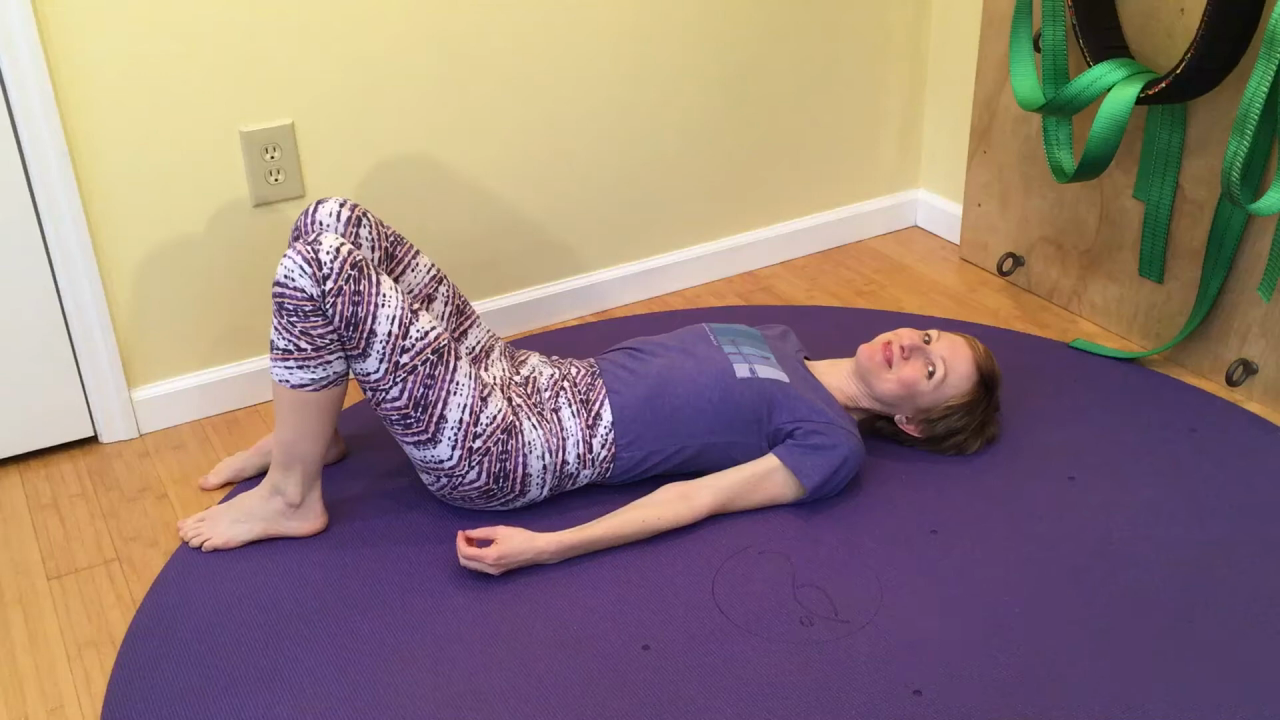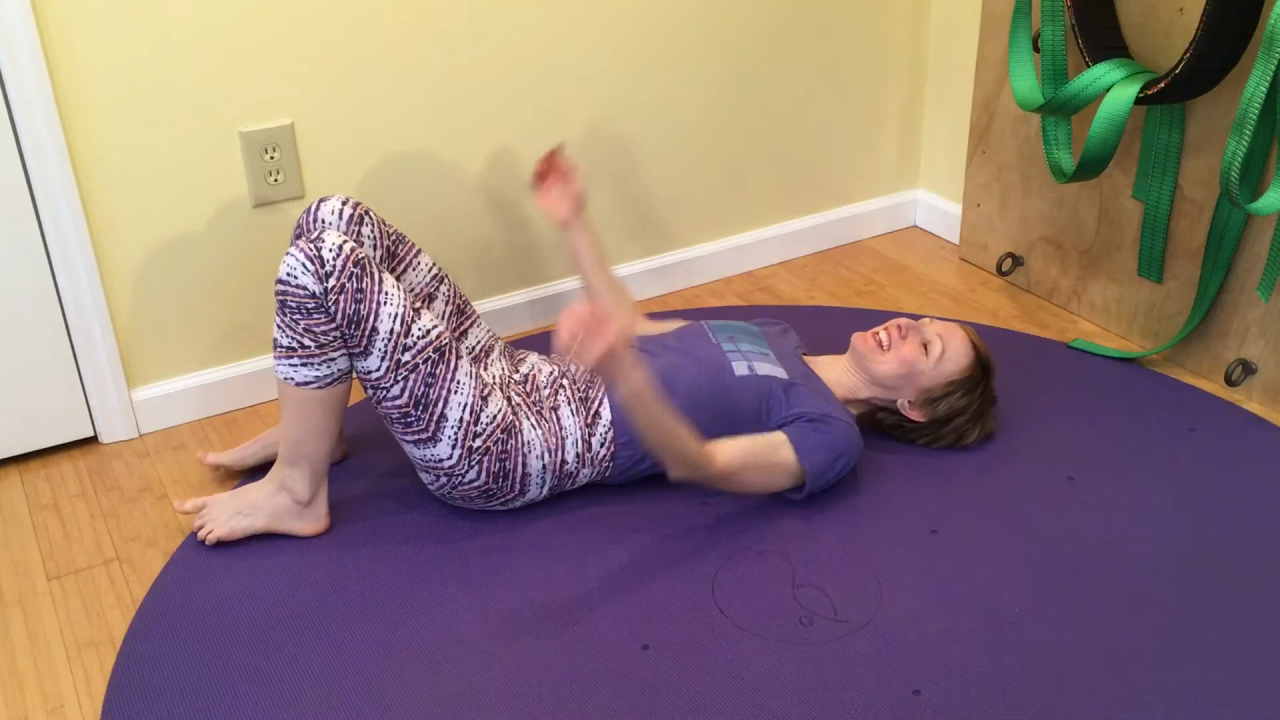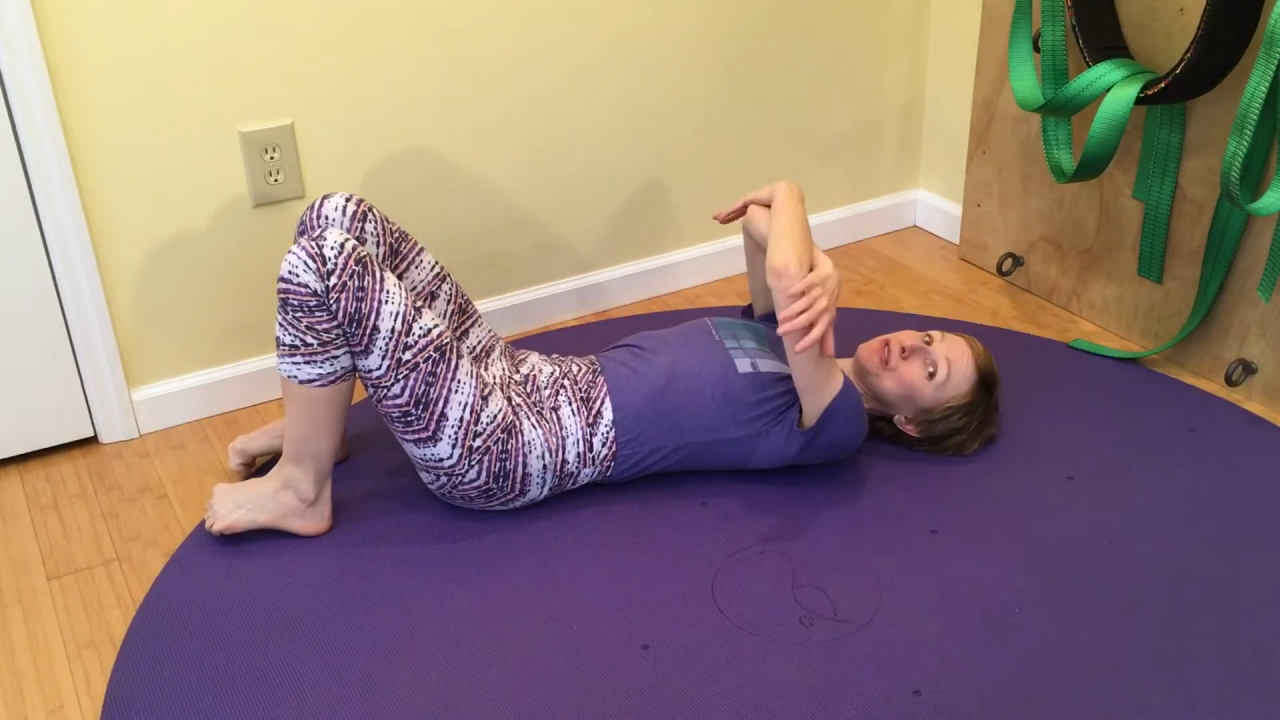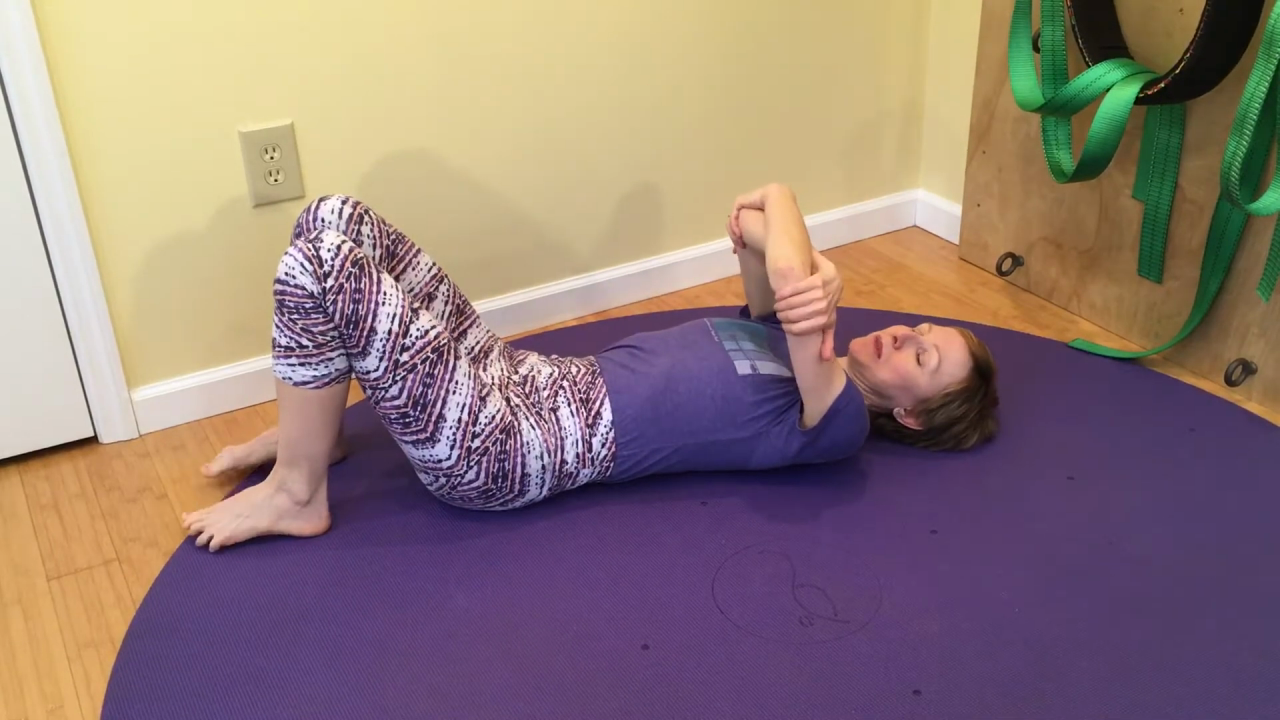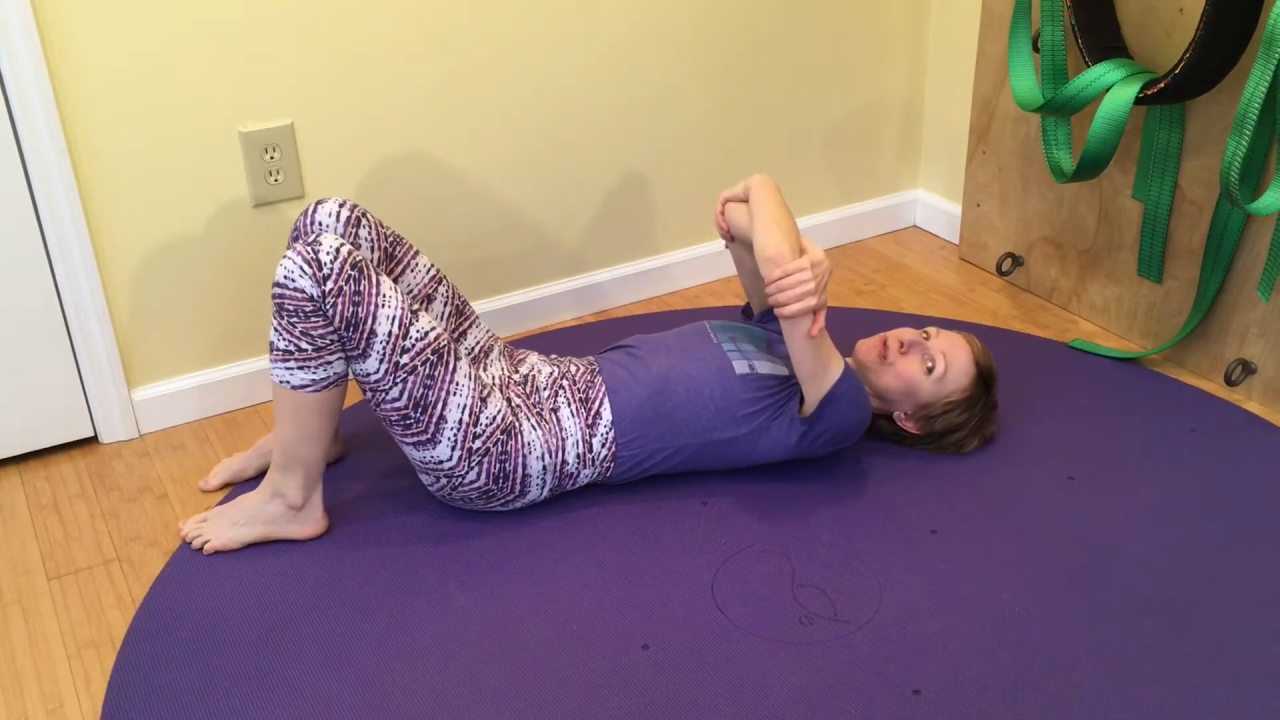
dt=1s
person 1, frame 1
left shoulder: (832, 447)
right shoulder: (783, 343)
left elbow: (697, 497)
left wrist: (542, 547)
left hip: (504, 450)
right hip: (533, 382)
left knee: (317, 264)
right knee: (334, 221)
left ankle: (290, 497)
right ankle: (306, 433)
person 1, frame 2
left shoulder: (829, 440)
right shoulder: (777, 335)
left elbow: (693, 462)
left wrist: (620, 368)
right wrist: (574, 227)
left hip: (505, 455)
right hip: (526, 384)
left knee: (325, 265)
right knee: (336, 220)
left ankle: (295, 498)
right ankle: (301, 429)
person 1, frame 3
left shoulder: (836, 421)
right shoulder: (796, 340)
left elbow: (783, 244)
right elbow: (763, 232)
left wrist: (788, 198)
right wrist: (822, 275)
left hip: (507, 448)
right hip: (530, 380)
left knee: (324, 257)
right knee: (341, 217)
left ankle: (299, 490)
right ankle: (313, 422)
person 1, frame 4
left shoulder: (837, 423)
right shoulder: (796, 344)
left elbow: (785, 240)
right elbow: (773, 265)
left wrist: (797, 252)
right wrist: (820, 274)
left hip: (503, 449)
right hip: (528, 381)
left knee: (319, 260)
right knee: (336, 219)
left ankle: (296, 495)
right ankle: (310, 428)
person 1, frame 5
left shoulder: (838, 413)
right shoulder: (793, 340)
left elbow: (793, 287)
right elbow: (755, 243)
right wrist: (802, 262)
left hip: (505, 449)
right hip: (527, 380)
left knee: (316, 270)
right knee: (332, 221)
left ankle: (292, 499)
right ankle: (305, 433)
